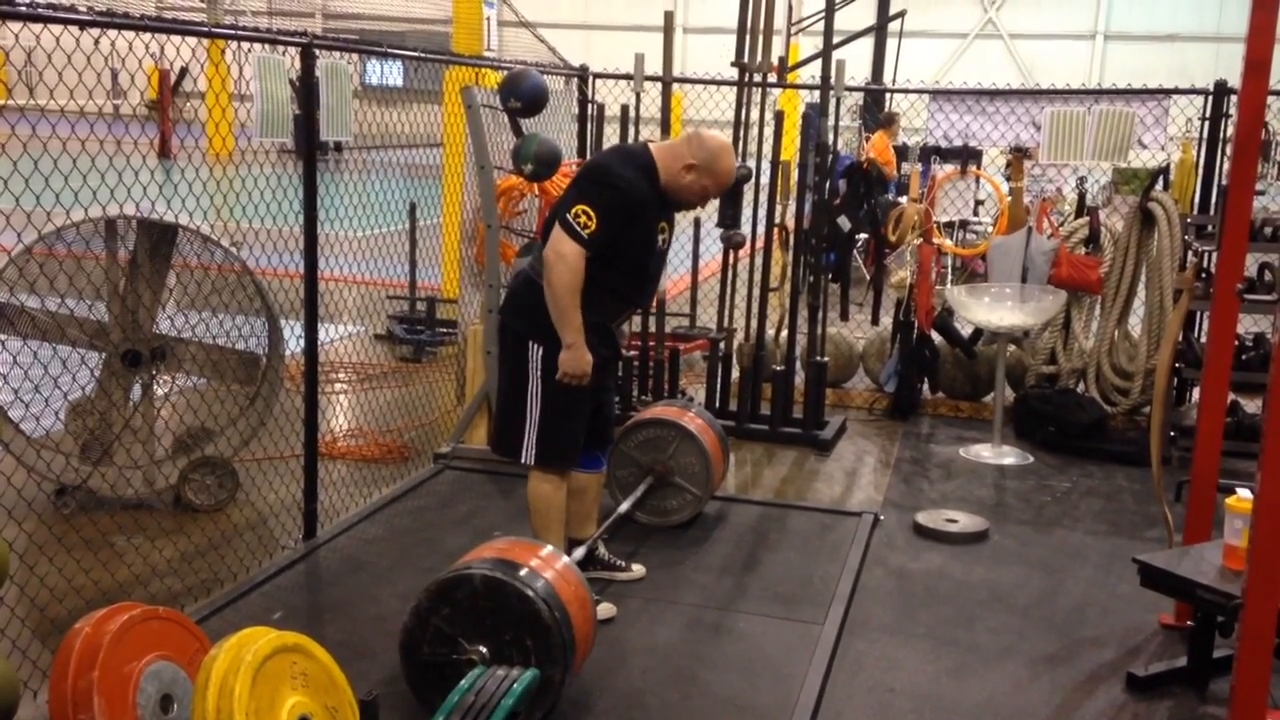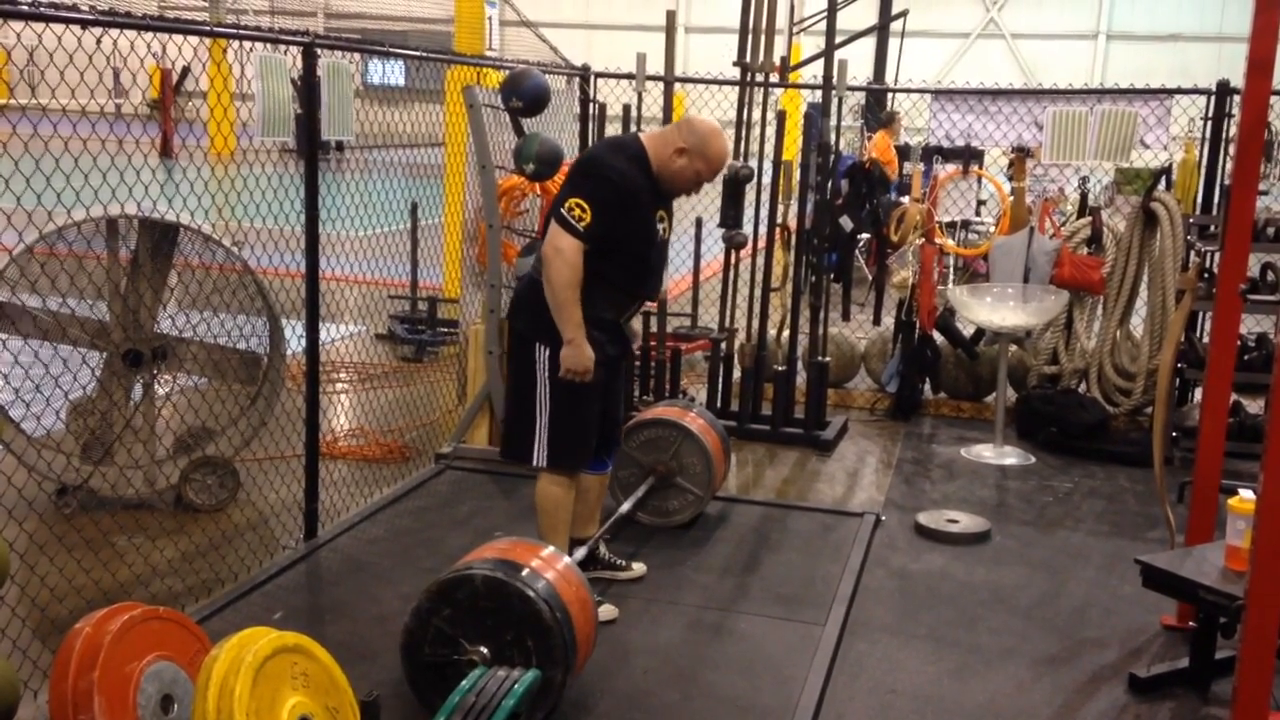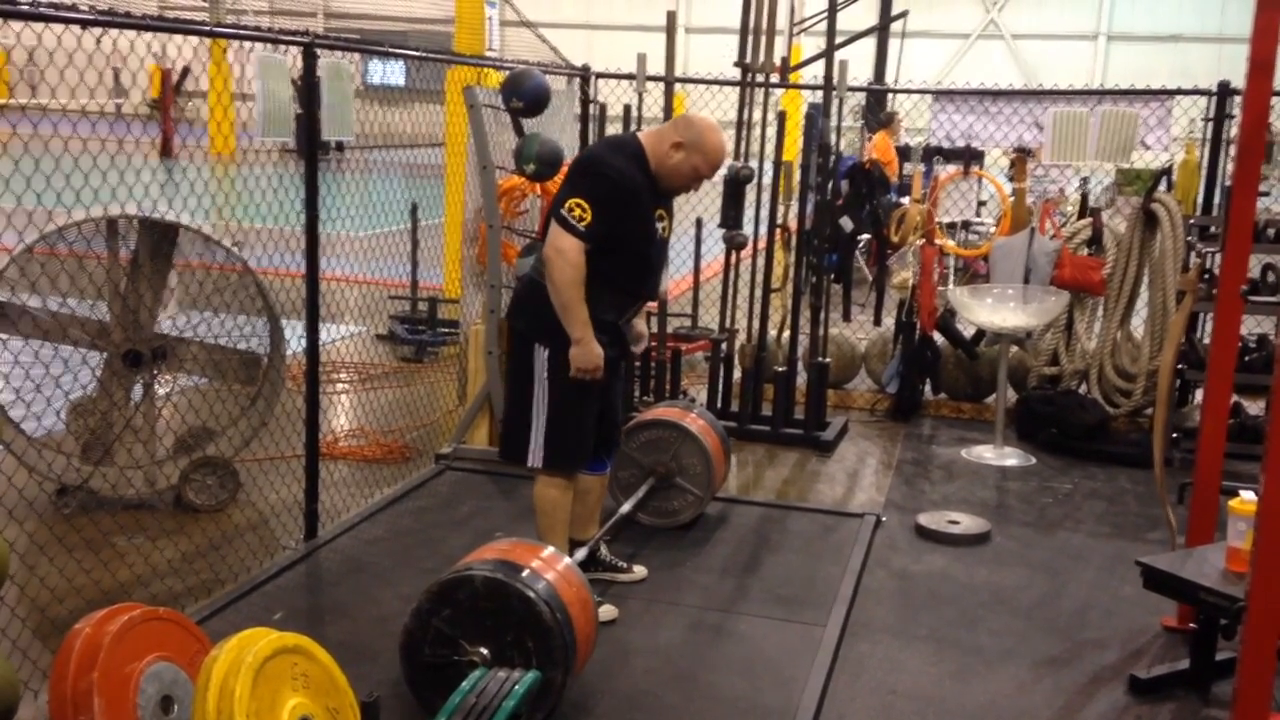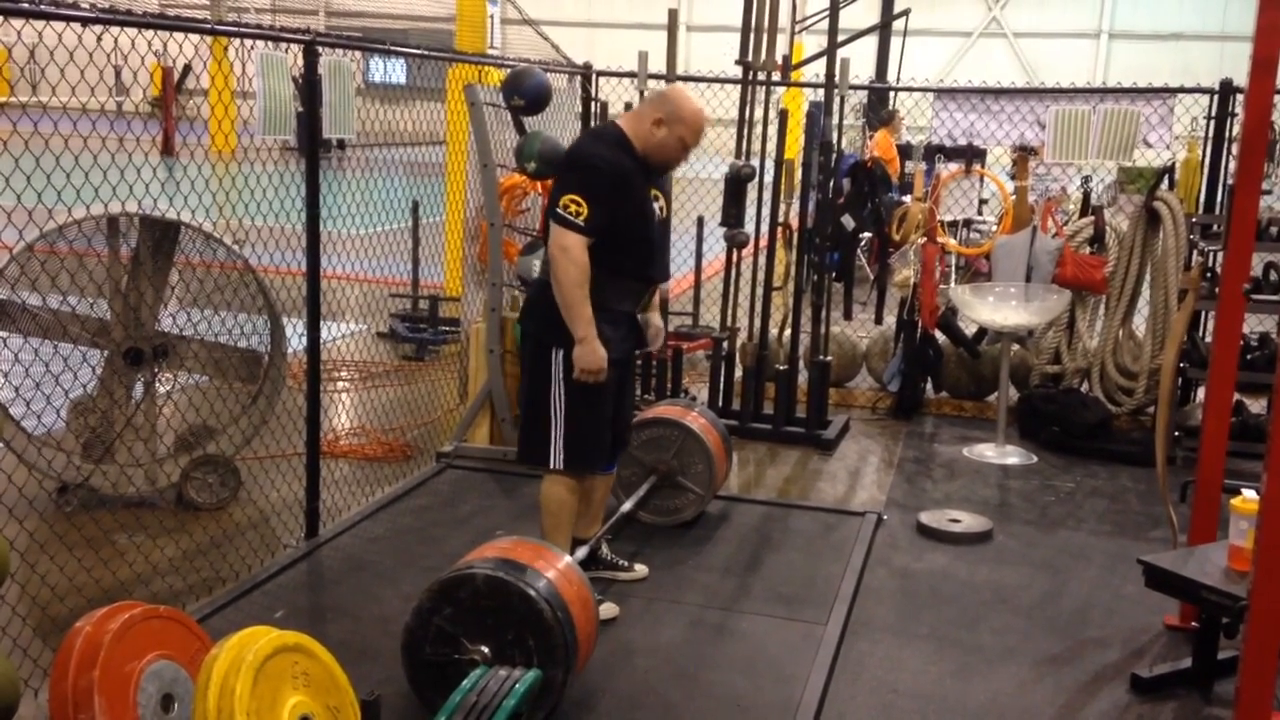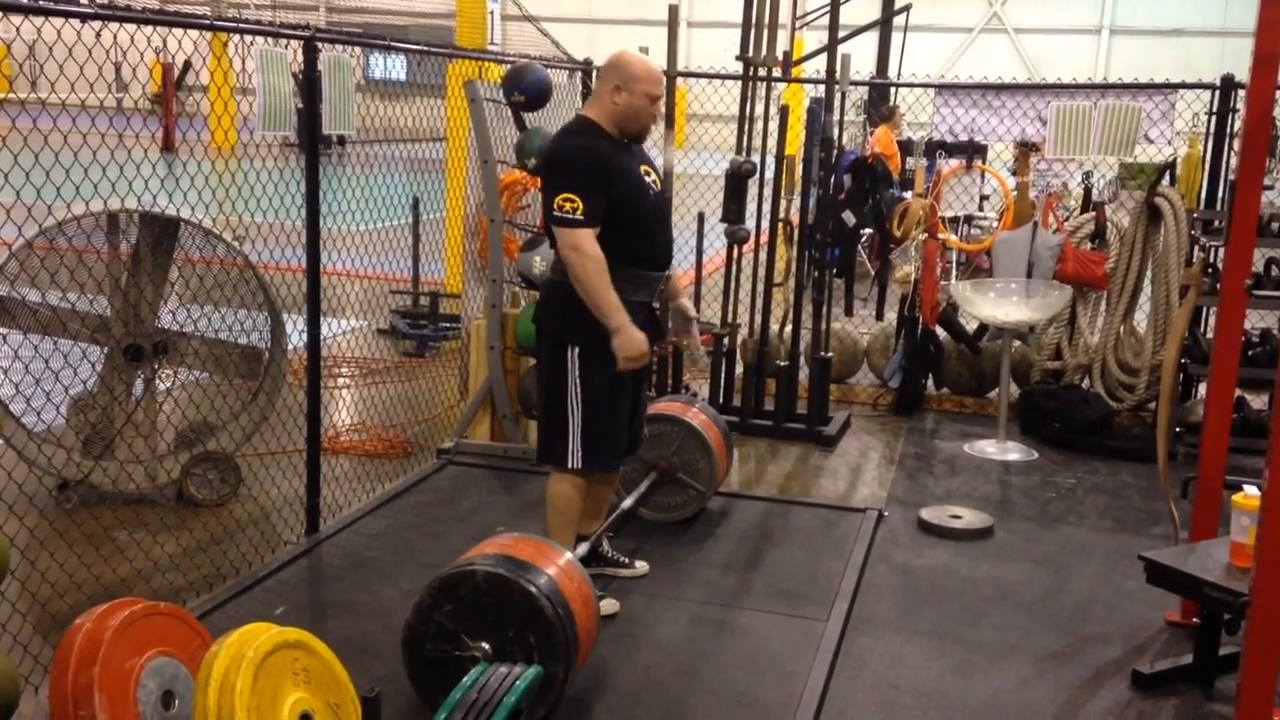
dt=0.3s
person 1, frame 1
left shoulder: (654, 186)
right shoulder: (617, 181)
right elbow: (562, 254)
left wrist: (593, 336)
right wrist: (571, 344)
left hip: (591, 327)
right hip: (551, 329)
left knee: (592, 445)
right knee: (553, 453)
left ankle: (584, 551)
person 1, frame 2
left shoulder: (652, 178)
right shoulder: (609, 172)
right elbow: (560, 249)
left wrist: (620, 323)
right wrist: (573, 340)
left hip: (601, 328)
right hip: (559, 330)
left knee: (598, 447)
right knee: (561, 454)
left ankle: (585, 551)
person 1, frame 3
left shoulder: (653, 178)
right shoulder: (608, 170)
right elbow: (562, 250)
left wrist: (634, 317)
right wrist: (580, 339)
left hip: (602, 328)
right hip: (559, 331)
left knee: (598, 447)
right knee: (559, 456)
left ankle: (587, 552)
person 1, frame 4
left shoulder: (644, 164)
right shoulder: (595, 161)
right elbow: (566, 249)
left wrist: (650, 311)
right wrist: (584, 338)
left hip: (615, 325)
right hip: (573, 330)
left knee: (606, 448)
right knee: (570, 457)
left ankle: (588, 550)
person 1, frame 5
left shoulder: (626, 147)
right shoulder: (577, 152)
right elbow: (577, 247)
left wrist: (675, 294)
right wrist: (620, 327)
left hip: (629, 317)
right hip: (588, 325)
left knee: (613, 446)
right knee: (577, 455)
left ankle: (589, 546)
